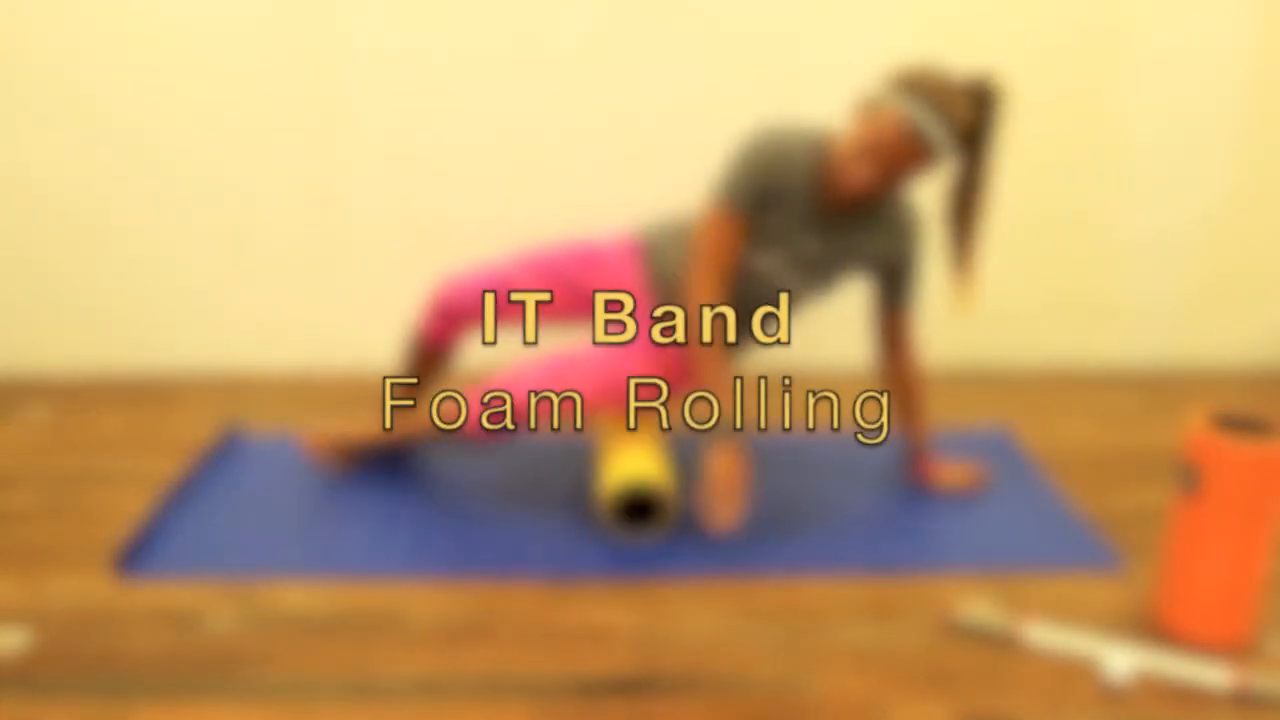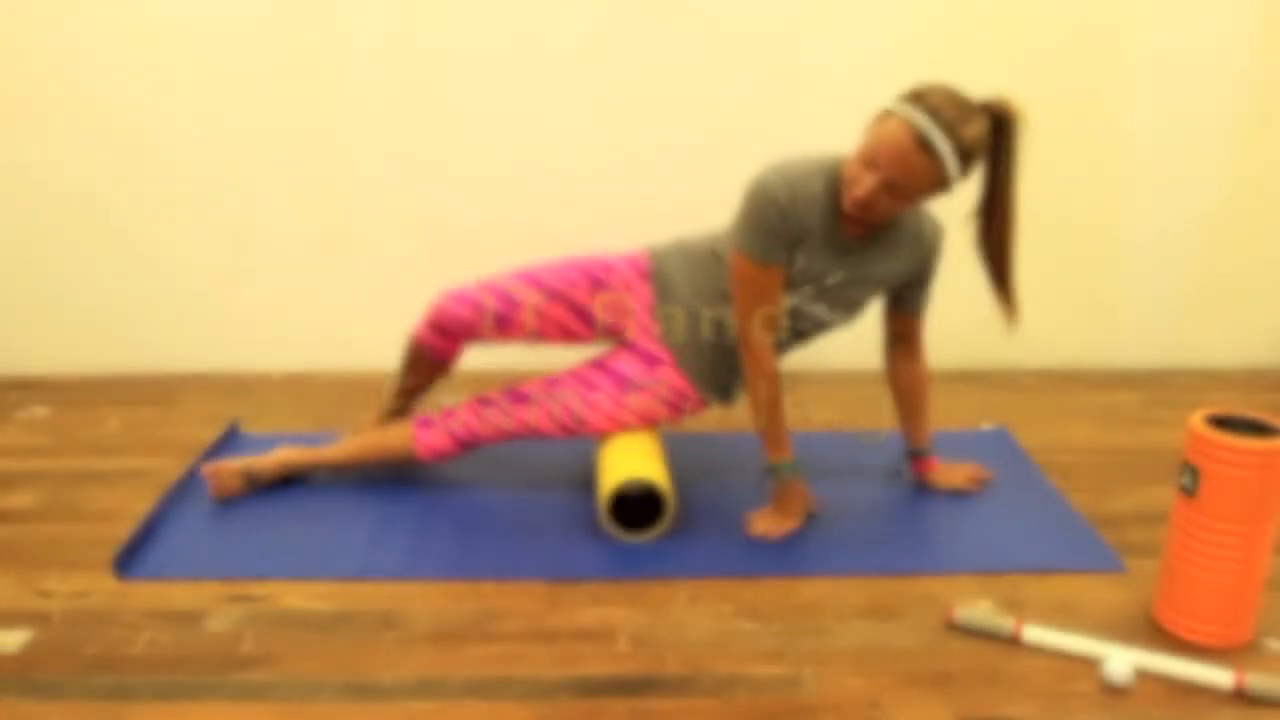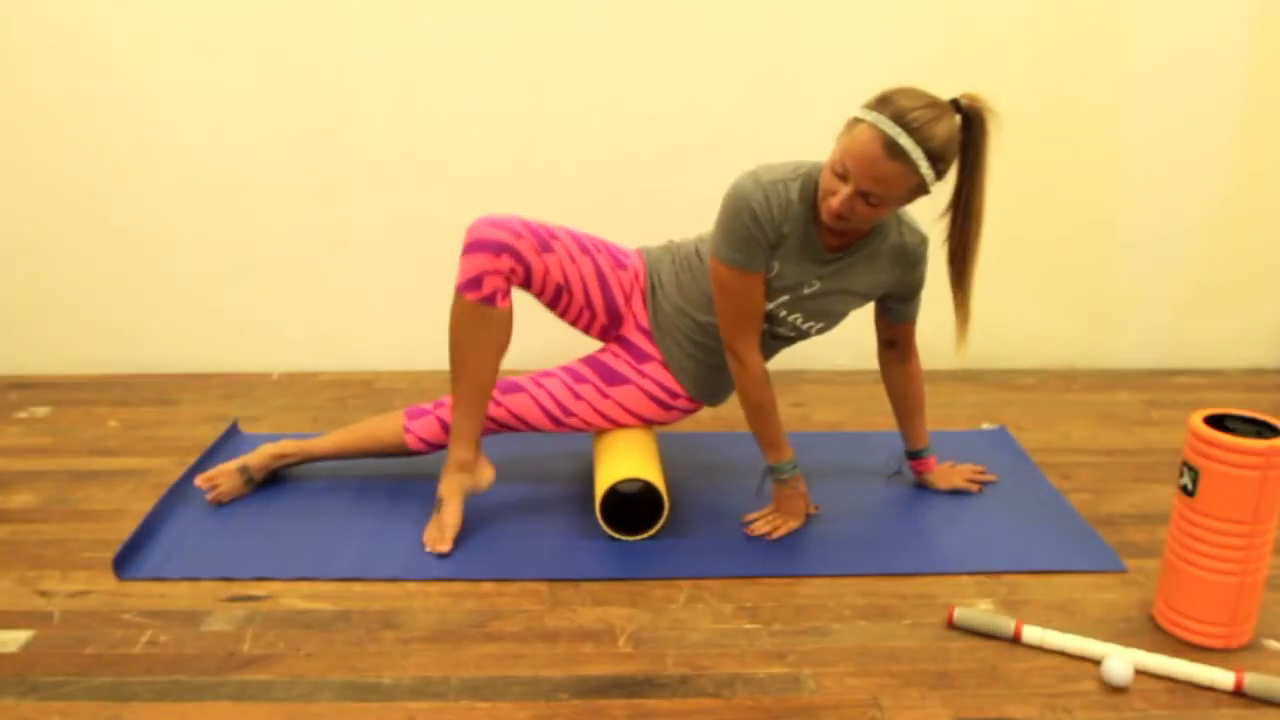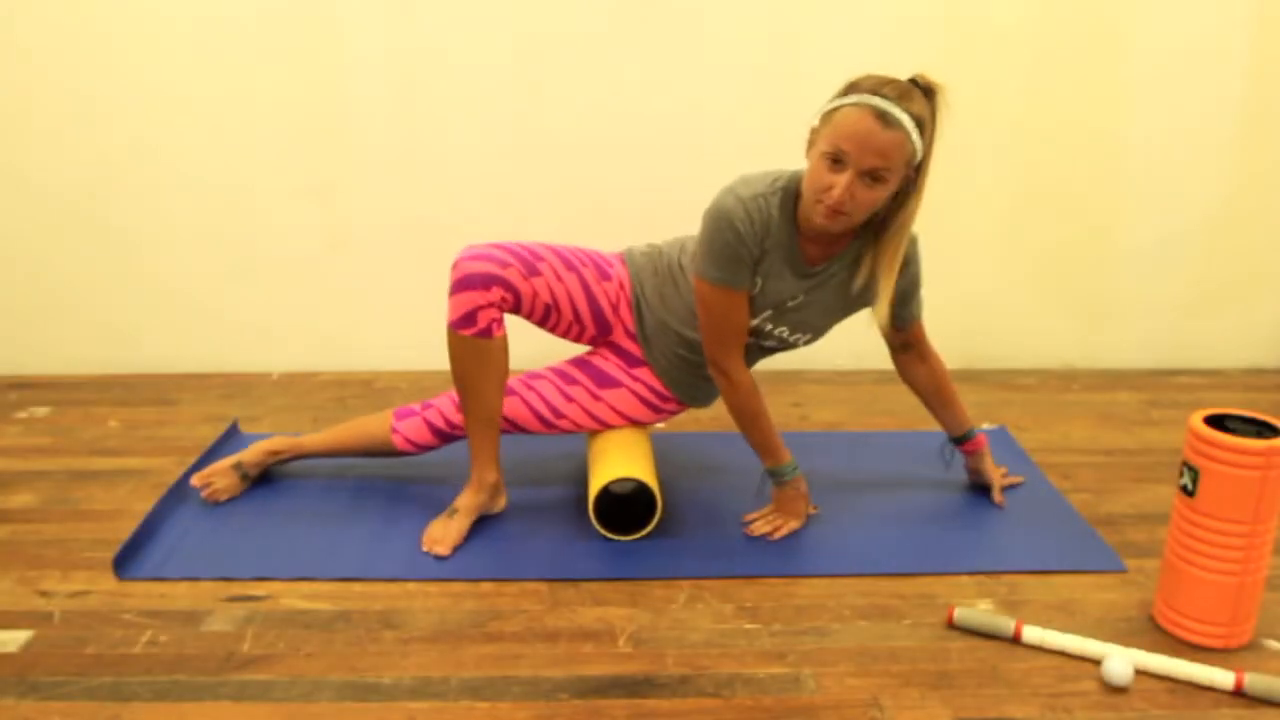
dt=0.5s
person 1, frame 1
left shoulder: (890, 232)
right shoulder: (773, 155)
left elbow: (896, 349)
right elbow: (706, 291)
left wrist: (920, 456)
right wrist: (725, 440)
left hip: (677, 346)
right hip: (639, 267)
right knee: (455, 301)
left ankle: (377, 440)
right ankle: (393, 415)
person 1, frame 2
left shoulder: (916, 245)
right shoulder: (786, 192)
left elbow: (904, 352)
right elbow: (757, 346)
left wrist: (924, 459)
right wrist: (784, 475)
left hip: (680, 374)
right hip: (647, 289)
left knee: (481, 421)
right knee: (456, 314)
left ankle: (302, 460)
right ankle: (393, 417)
person 1, frame 3
left shoulder: (901, 254)
right shoulder: (762, 197)
left elbow: (899, 355)
right elbow: (745, 355)
left wrist: (923, 460)
right wrist: (786, 473)
left hip: (671, 376)
right hip: (635, 289)
left knee: (493, 409)
right knee: (493, 240)
left ankle: (287, 453)
right ankle: (467, 458)
person 1, frame 4
left shoulder: (892, 257)
right shoulder: (741, 213)
left elbow: (916, 356)
right elbow: (730, 367)
left wrist: (975, 453)
right wrist: (787, 476)
left hip: (657, 377)
right hip: (621, 294)
left knee: (457, 412)
right knee: (479, 273)
right ankle: (484, 481)
